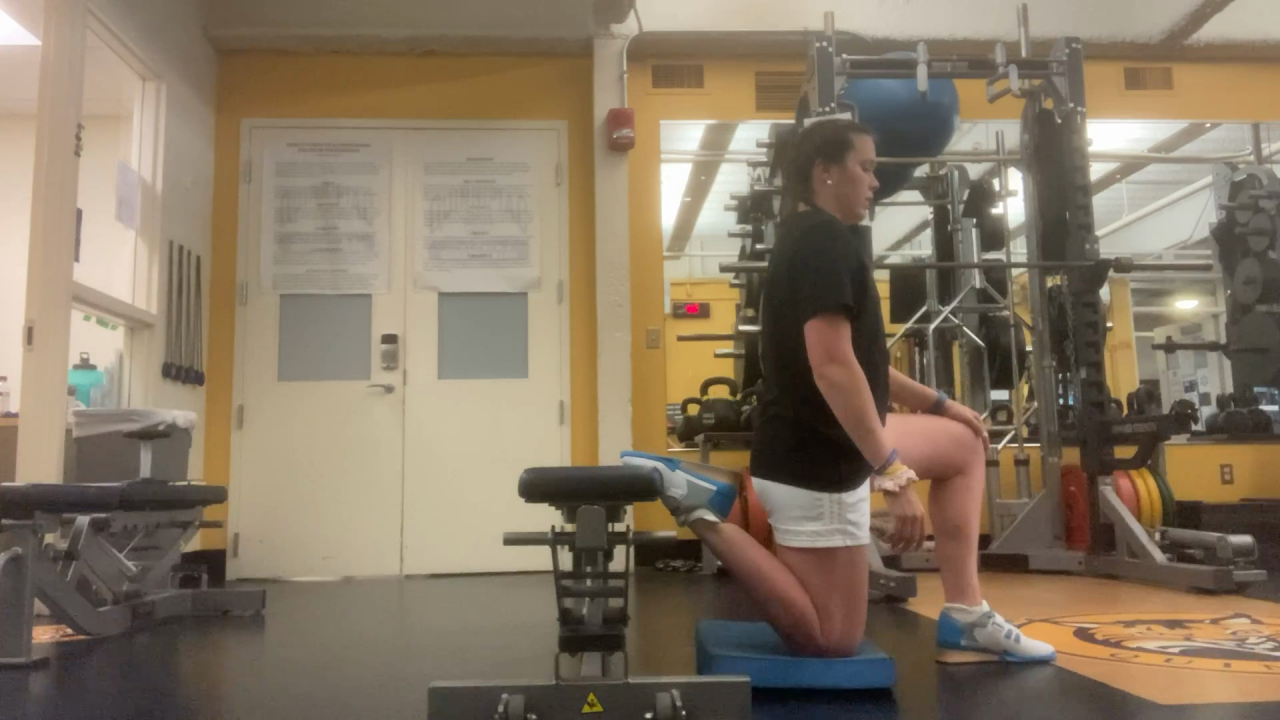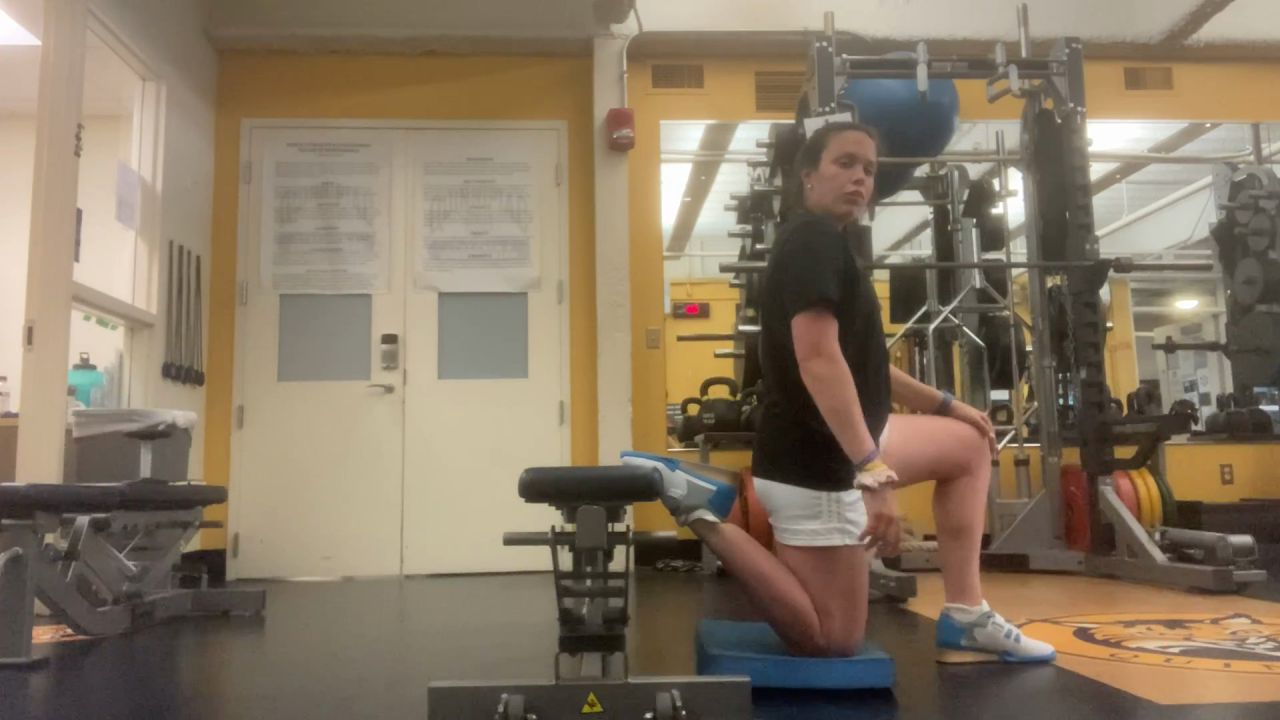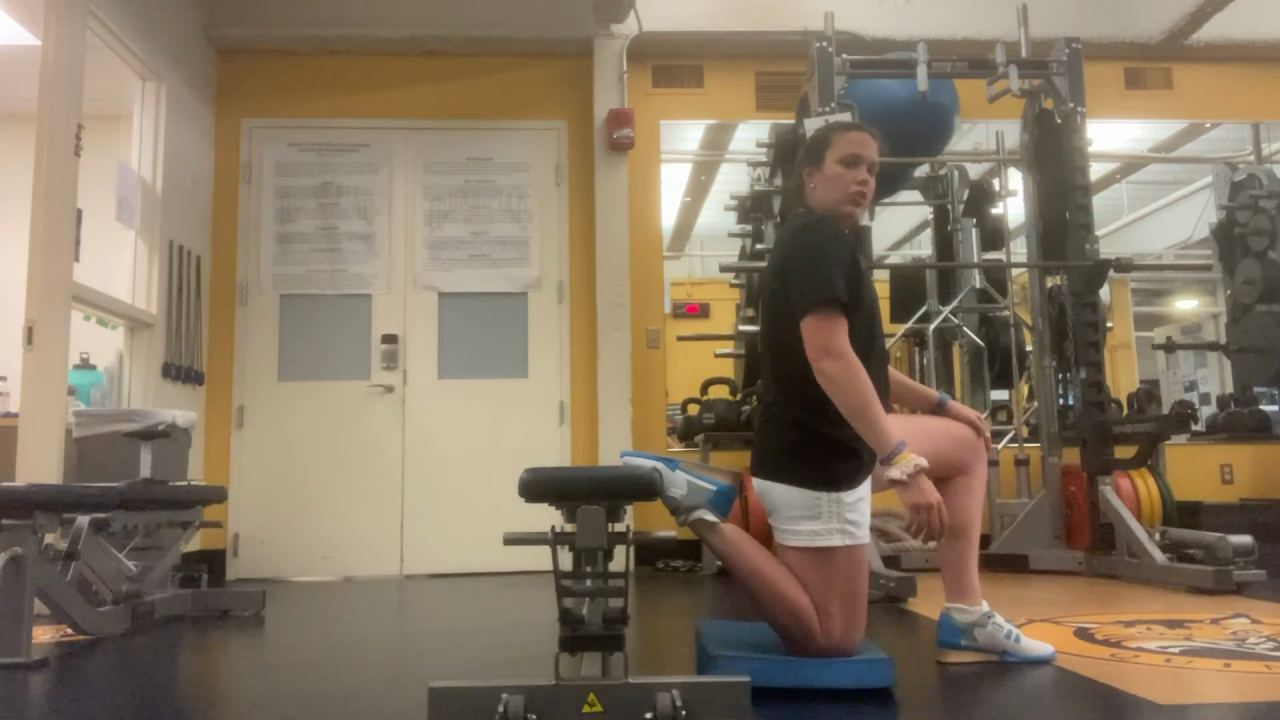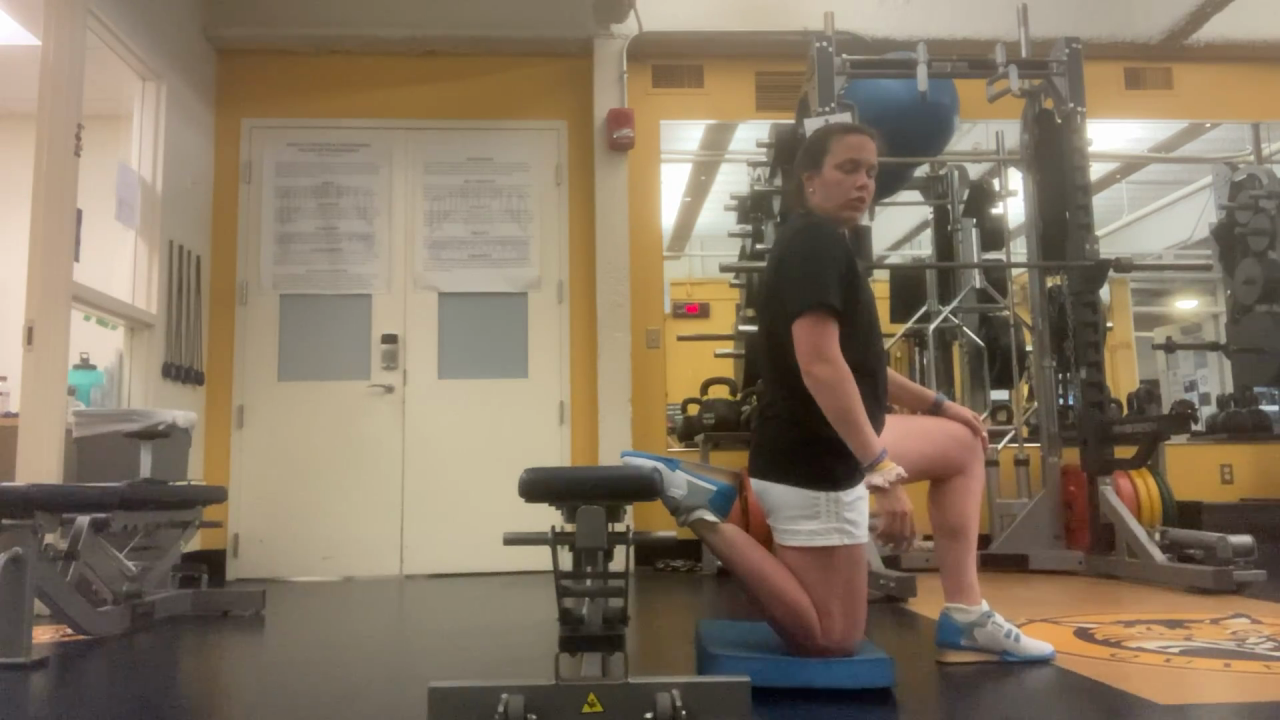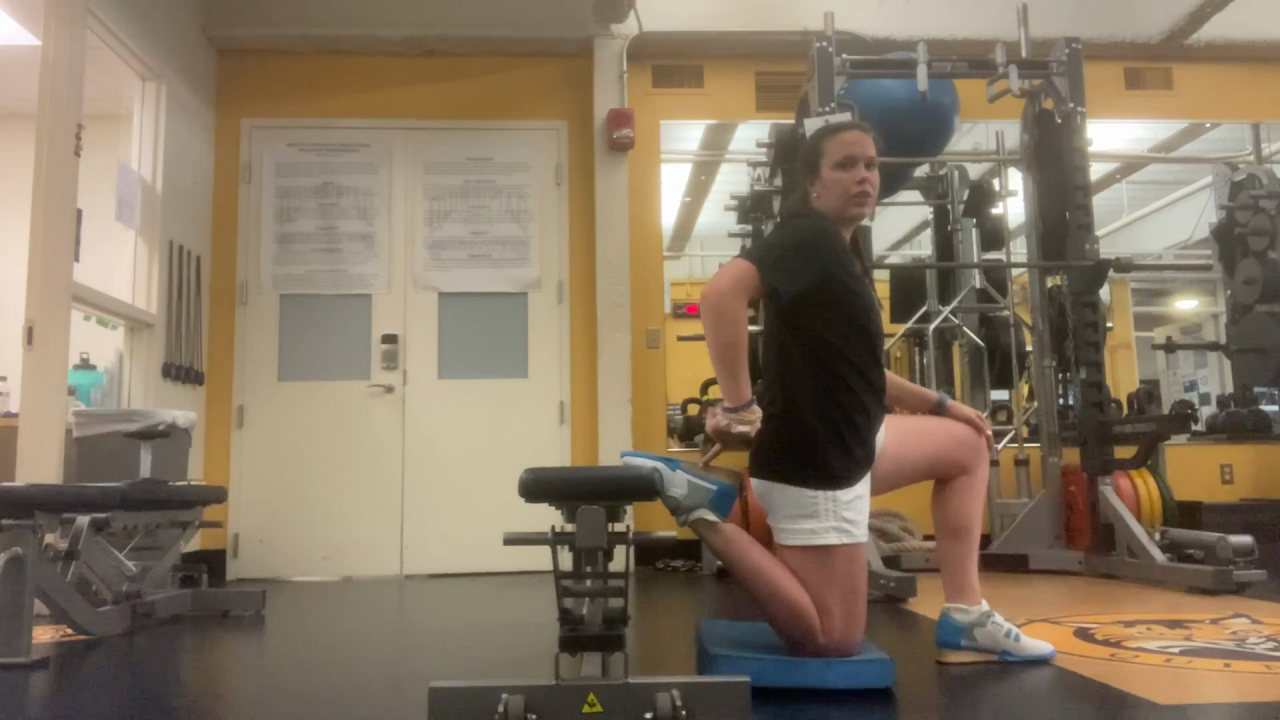
dt=0.5s
person 1, frame 1
left shoulder: (808, 238)
right shoulder: (827, 241)
right elbow: (833, 368)
left wrist: (938, 402)
right wrist: (895, 476)
left hip: (824, 441)
right hip: (812, 461)
left knee: (964, 443)
right knee: (832, 640)
left ankle: (965, 615)
right ankle: (707, 516)
person 1, frame 2
left shoulder: (827, 244)
right shoulder: (815, 239)
left elbow: (860, 360)
right elbow: (818, 361)
left wrist: (944, 403)
right wrist: (874, 475)
left hip: (837, 441)
right hip: (813, 458)
left knee: (970, 443)
right knee: (831, 639)
left ankle: (966, 616)
right ankle: (704, 512)
person 1, frame 3
left shoulder: (821, 241)
right shoulder: (819, 239)
left elbow: (858, 358)
right elbow: (831, 362)
left wrist: (941, 404)
right wrist: (905, 465)
left hip: (832, 442)
right hip: (812, 460)
left knee: (965, 444)
right knee: (831, 640)
left ankle: (965, 616)
right ankle: (706, 515)
person 1, frame 4
left shoulder: (823, 245)
right shoulder: (816, 242)
left elbow: (856, 363)
right elbow: (819, 363)
left wrist: (938, 404)
right wrist: (884, 473)
left hip: (829, 446)
right hip: (810, 460)
left knee: (963, 443)
right knee: (832, 639)
left ankle: (965, 616)
right ankle: (706, 512)
person 1, frame 5
left shoulder: (841, 251)
right shoulder: (810, 237)
right elbow: (721, 292)
left wrist: (940, 405)
right wrist: (739, 408)
left hip: (845, 442)
right hip: (809, 460)
left knee: (967, 444)
right knee: (833, 639)
left ankle: (964, 616)
right ankle: (706, 513)
